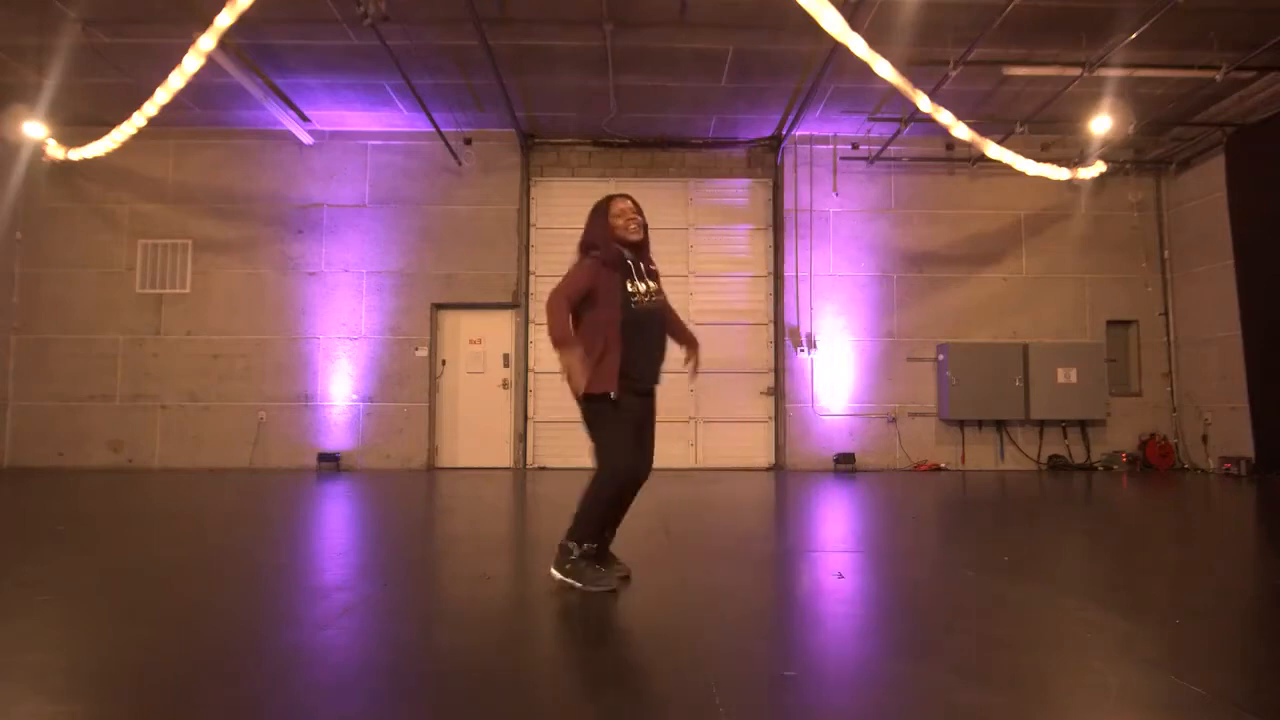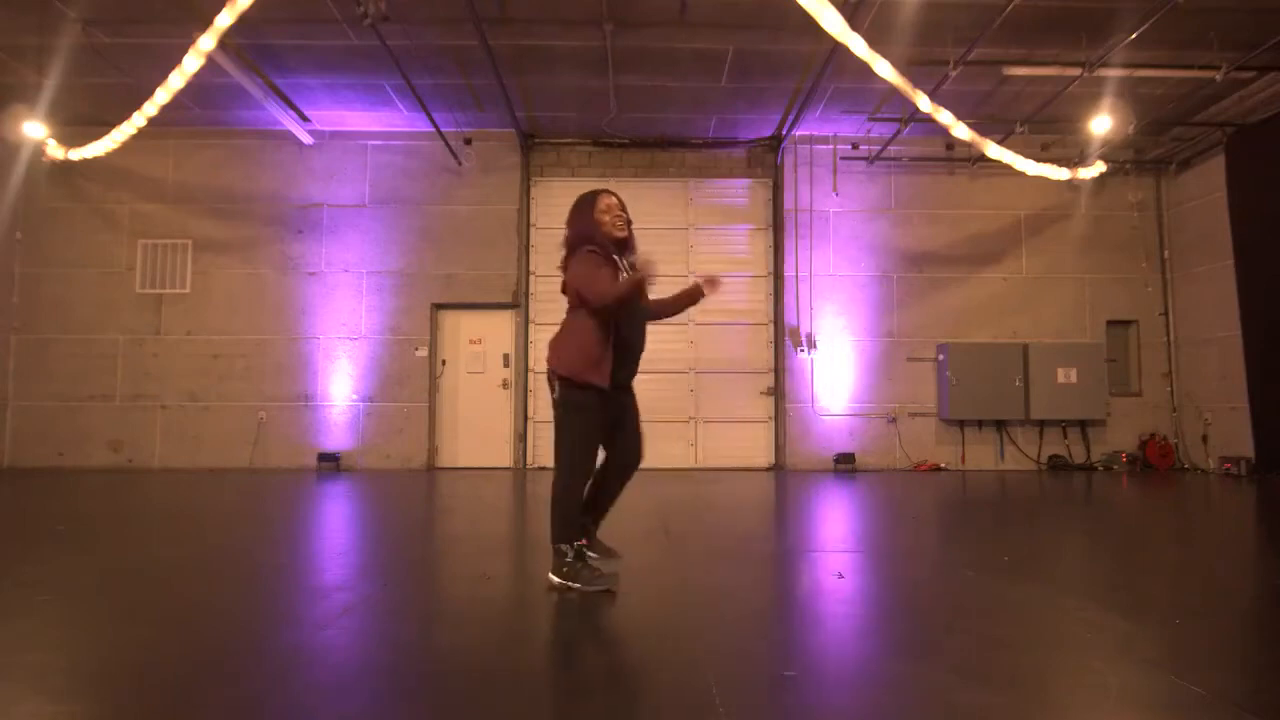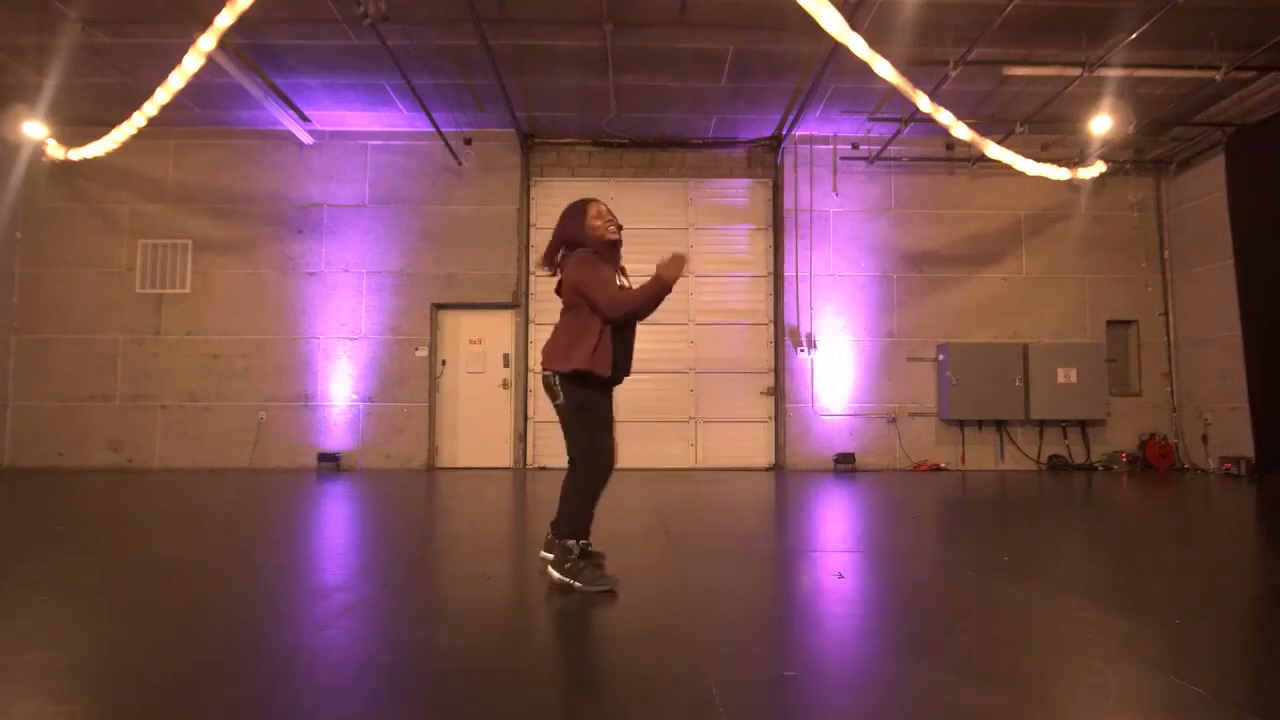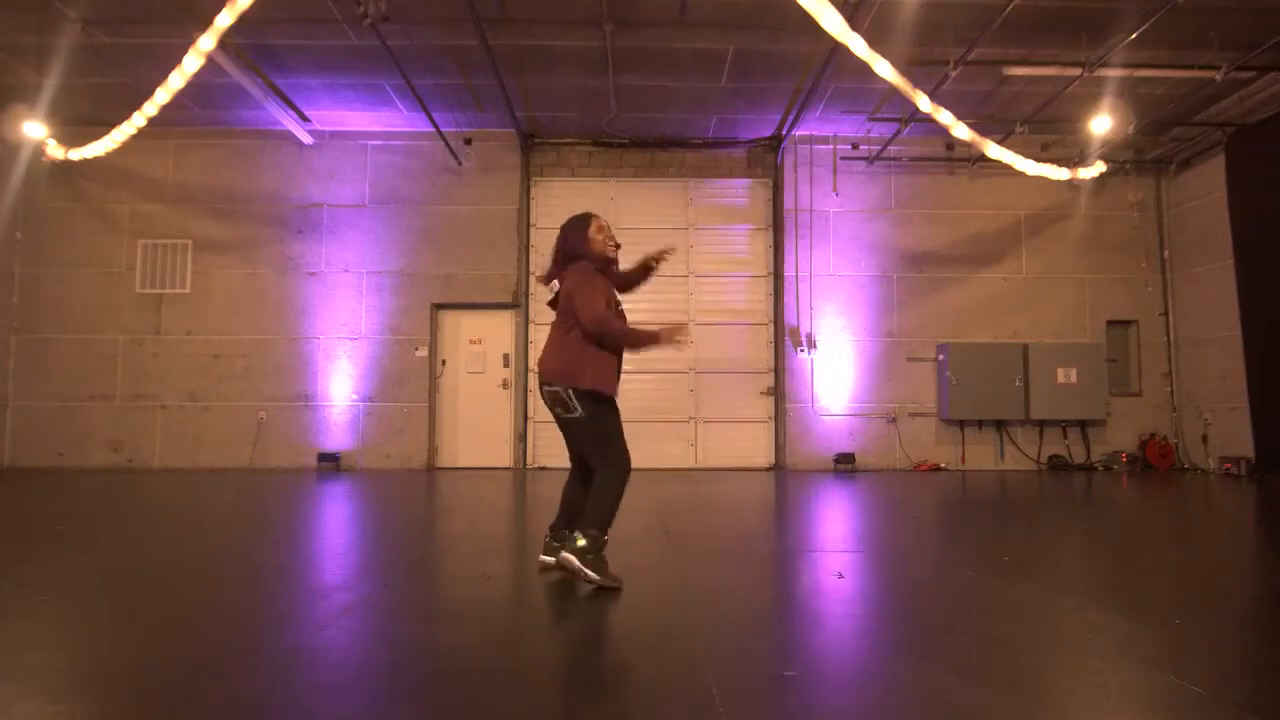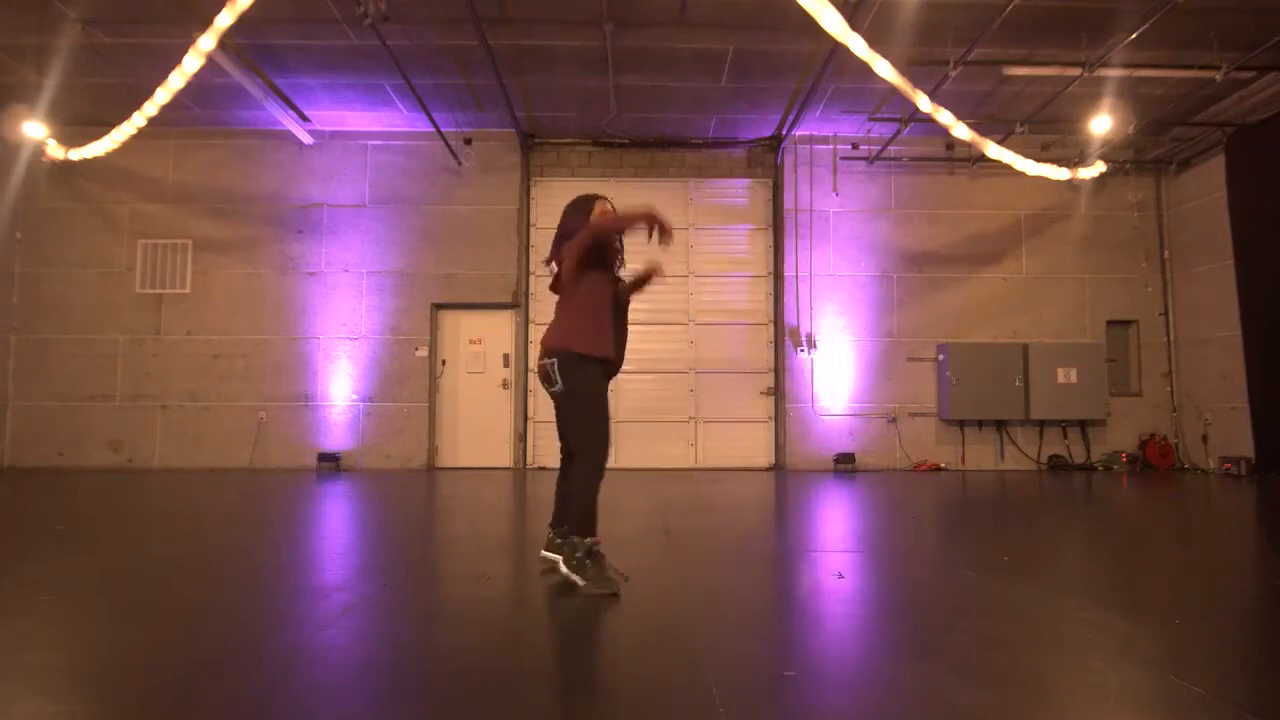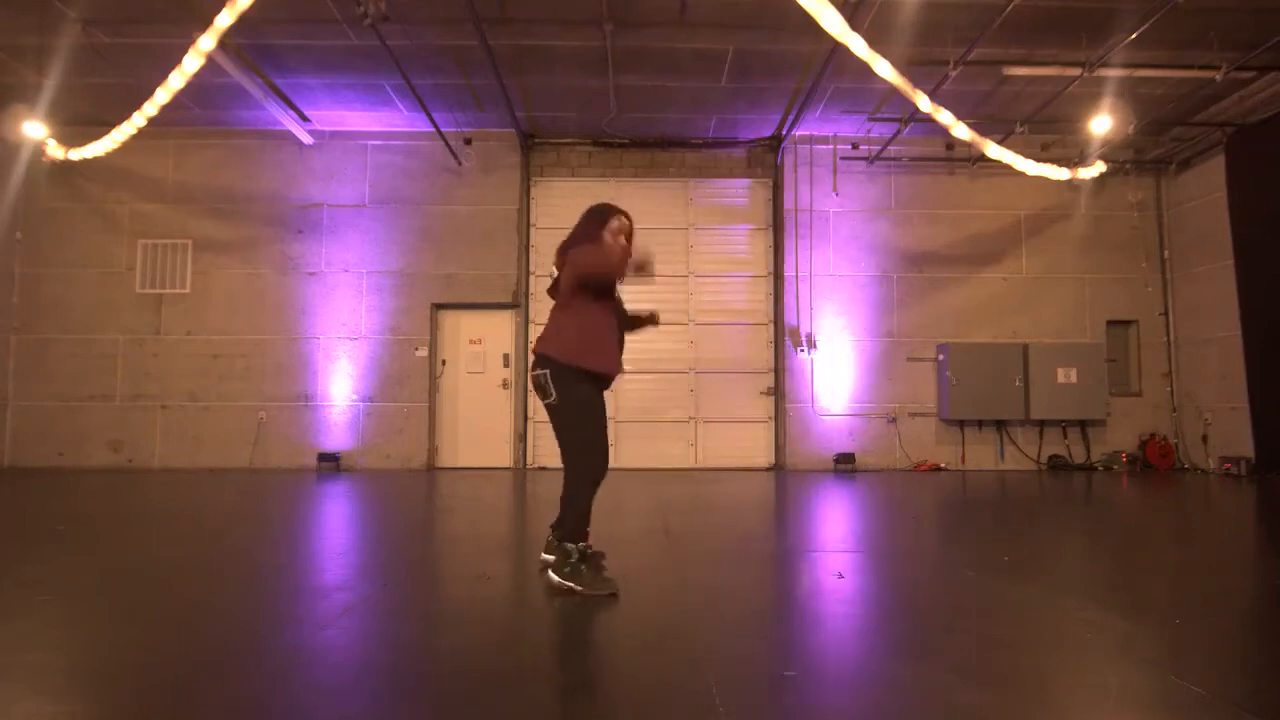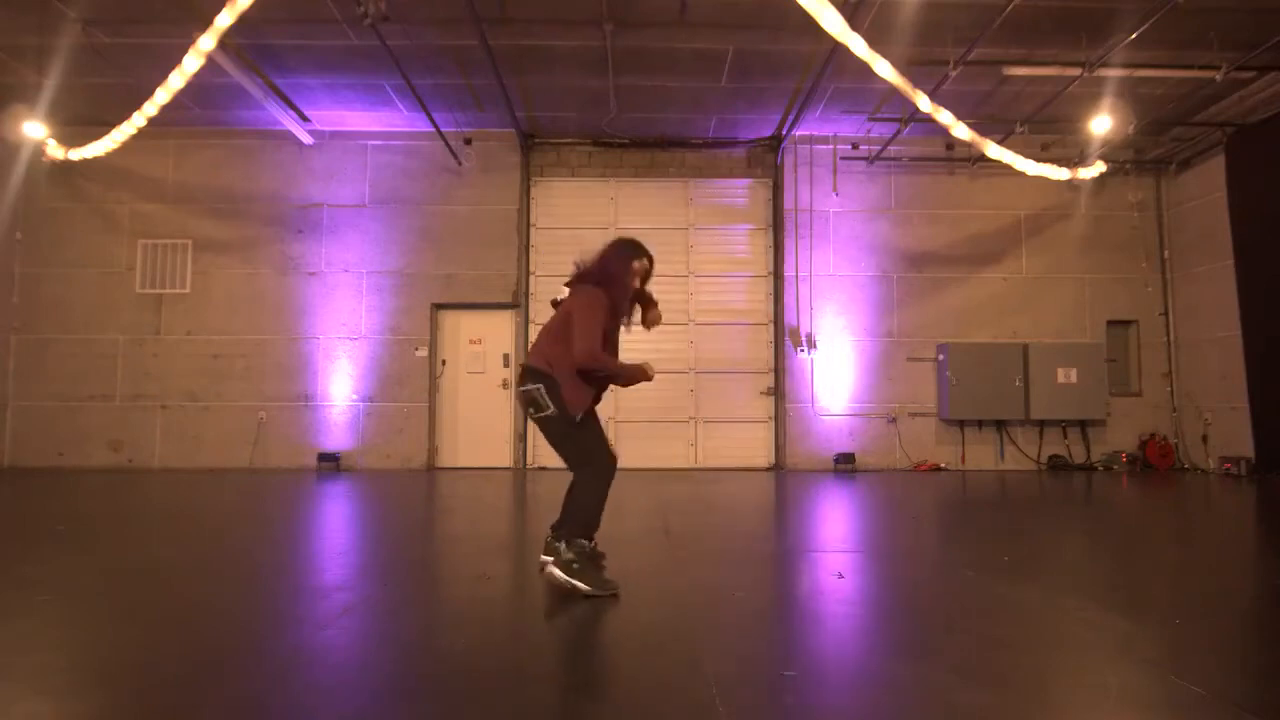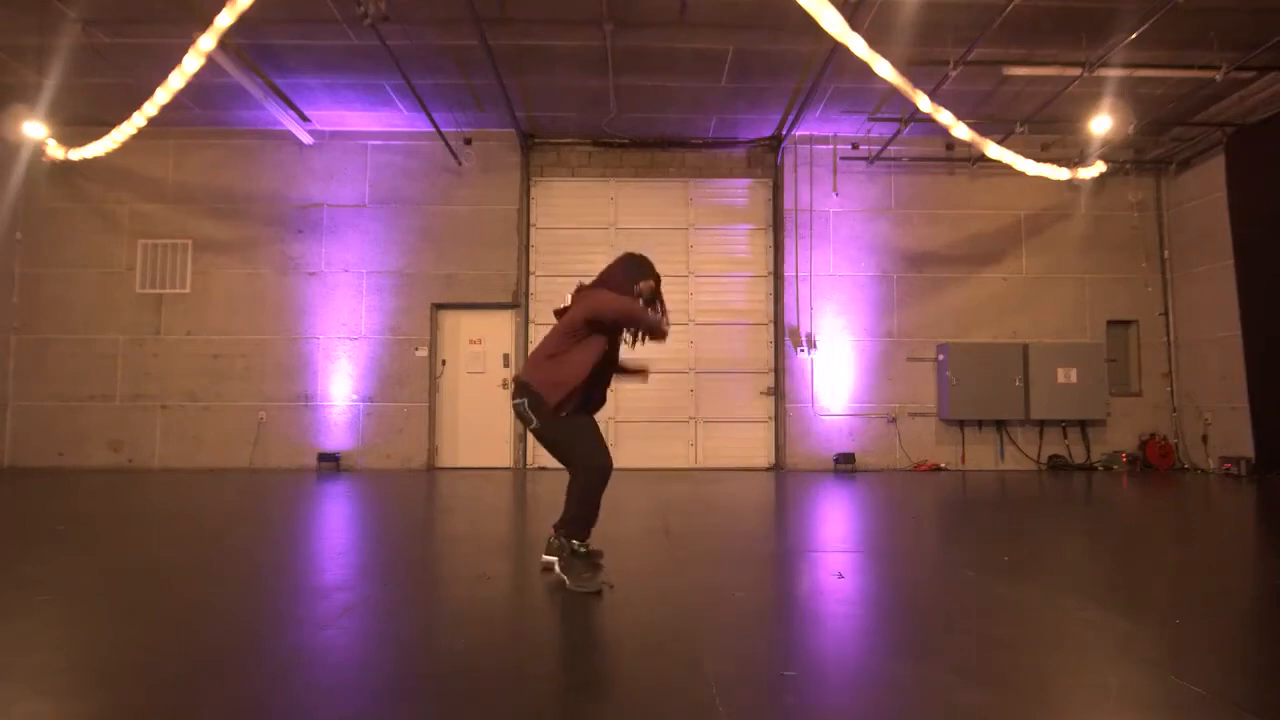
dt=0.2s
person 1, frame 1
left shoulder: (644, 268)
right shoulder: (596, 266)
left elbow: (661, 311)
right elbow: (557, 302)
left wrist: (688, 340)
right wrist: (570, 350)
left hip: (638, 386)
right hip: (606, 384)
left knee: (637, 468)
right knee: (619, 468)
left ankle: (596, 549)
right ankle: (572, 557)
person 1, frame 2
left shoulder: (620, 261)
right shoulder: (588, 261)
left elbow: (642, 310)
right elbow: (608, 298)
left wrist: (692, 295)
right wrist: (634, 280)
left hip: (611, 378)
right hip: (579, 376)
left knee: (627, 454)
right knee: (576, 463)
left ankle: (583, 533)
right ankle: (566, 561)
person 1, frame 3
left shoulder: (603, 265)
right shoulder: (584, 262)
left elbow: (629, 302)
right elbow: (620, 306)
left wrist: (664, 277)
right wrist: (664, 280)
left hip: (588, 377)
right hip: (575, 375)
left knee: (588, 461)
right knee: (595, 460)
left ankle: (561, 541)
right ankle: (567, 557)
person 1, frame 4
left shoulder: (595, 278)
right shoulder: (583, 276)
left elbow: (623, 282)
right elbow: (599, 324)
left wrist: (649, 263)
right wrist: (655, 336)
left hip: (574, 385)
right hip: (576, 385)
left knee: (589, 466)
right knee: (615, 464)
left ankle: (558, 542)
right ankle: (587, 544)
person 1, frame 5
left shoulder: (598, 265)
right shoulder: (581, 252)
left elbow: (612, 299)
right elbow: (604, 223)
left wrist: (642, 279)
right wrist: (652, 219)
left hip: (585, 366)
right hip: (571, 364)
left knee: (578, 455)
right knee: (591, 453)
left ankle: (560, 538)
right ankle: (578, 553)
person 1, frame 6
left shoulder: (596, 274)
right shoulder: (583, 259)
left elbow: (613, 321)
right elbow: (609, 264)
left wrist: (642, 318)
right wrist: (638, 263)
left hip: (580, 376)
right hip: (561, 373)
left knee: (591, 462)
right knee: (586, 462)
left ankle: (561, 542)
right ankle: (569, 560)
person 1, frame 7
left shoulder: (605, 295)
right shoulder: (591, 298)
right elbow: (587, 357)
left wrist: (648, 305)
right wrist: (632, 373)
left hip: (566, 389)
right hip: (547, 386)
left knee: (591, 467)
right knee: (599, 463)
left ankle: (560, 544)
right ankle: (573, 555)
person 1, frame 8
left shoulder: (602, 308)
right shoulder: (596, 300)
left elbow: (596, 359)
right elbow: (629, 310)
left wrist: (631, 370)
right wrist: (657, 326)
left hip: (566, 399)
right hip: (540, 397)
left knee: (593, 467)
right knee: (594, 465)
left ankle: (562, 544)
right ankle: (568, 553)
